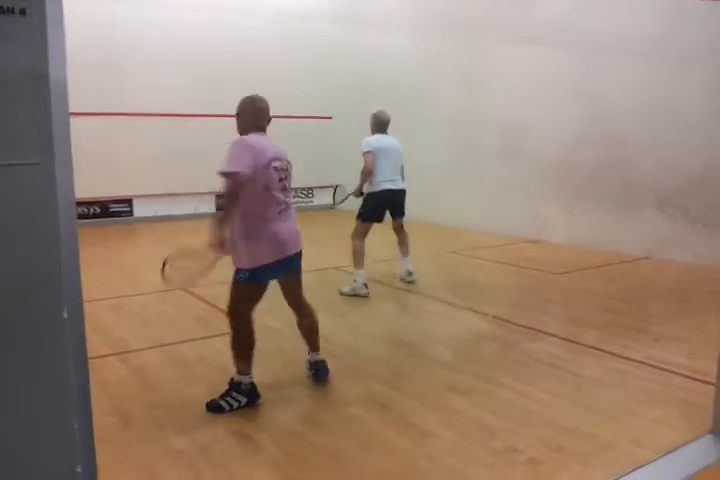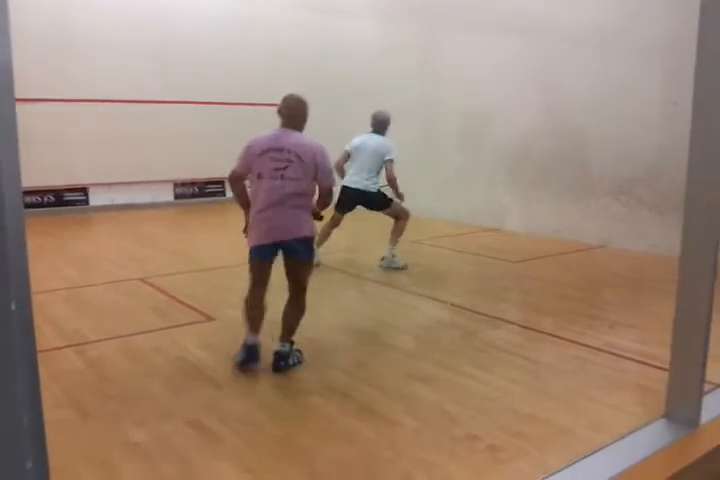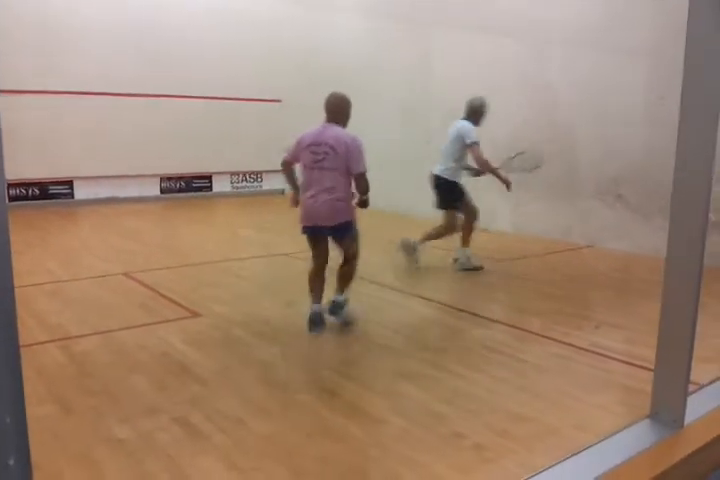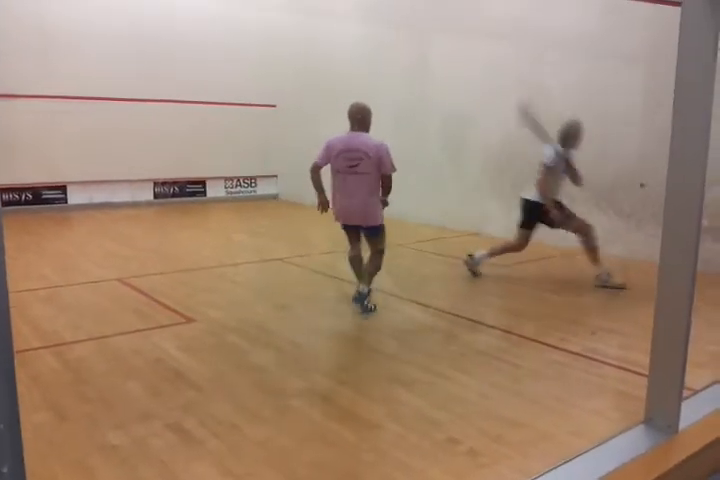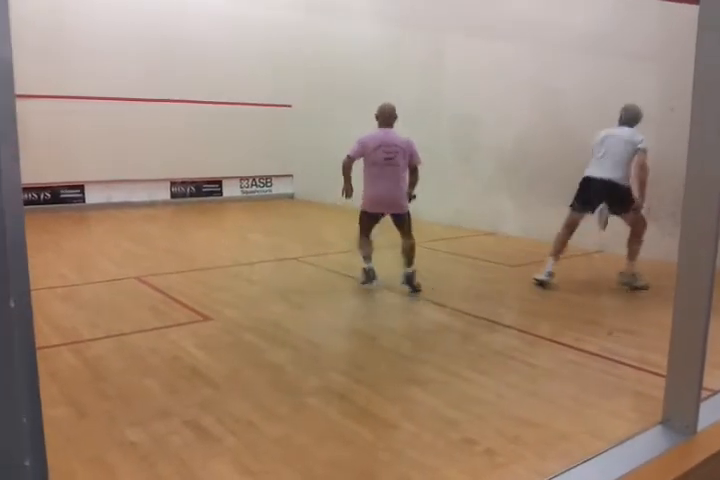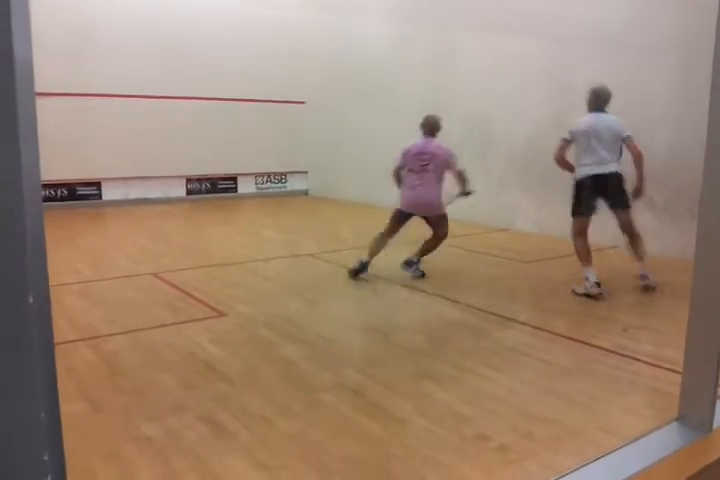
dt=0.4s
person 1, frame 1
left shoulder: (244, 146)
right shoulder: (272, 150)
left elbow: (235, 185)
left wrist: (220, 225)
left hip: (259, 248)
right hip: (288, 241)
left knee: (239, 314)
right knee: (298, 303)
left ankle: (244, 387)
right ankle: (316, 361)
person 1, frame 2
left shoulder: (257, 144)
right shoulder: (315, 150)
left elbow: (235, 179)
right elbow: (327, 195)
left wrist: (249, 212)
right wrist: (316, 209)
left hip: (262, 228)
right hip: (298, 228)
left knee: (256, 289)
right knee: (297, 290)
left ankle: (251, 343)
right ankle: (283, 350)
person 1, frame 3
left shoulder: (306, 137)
right shoulder: (349, 140)
left elbow: (286, 165)
right elbow: (360, 179)
left wrist: (296, 190)
right wrist: (364, 198)
left hip: (310, 212)
right hip: (338, 211)
left knee: (319, 262)
right knee: (350, 256)
left ankle: (315, 311)
right ankle: (339, 300)
person 1, frame 4
left shoulder: (333, 144)
right shoulder: (378, 147)
left elbow: (314, 170)
right elbow: (387, 180)
left wrist: (321, 196)
right wrist: (384, 198)
left hip: (343, 209)
right hip: (370, 211)
left knee: (355, 246)
right knee: (377, 251)
left ankle: (361, 288)
right ankle: (363, 291)
person 1, frame 5
left shoulder: (366, 140)
right shoulder: (406, 143)
left elbow: (347, 163)
right elbow: (414, 172)
left wrist: (347, 184)
right wrist: (410, 191)
left hip: (372, 199)
right hip: (398, 199)
left knee: (364, 234)
right knee: (407, 237)
left ankle: (368, 268)
right ankle: (409, 274)
person 1, frame 6
left shoulder: (409, 149)
right shoulder: (445, 151)
left elbow: (396, 172)
right elbow: (459, 174)
left wrist: (404, 188)
right wrist: (464, 188)
left hip: (409, 200)
right hip: (432, 203)
left knee: (388, 232)
right knee: (441, 233)
left ankle: (364, 263)
right ankle: (413, 261)
person 2, frame 1
left shoulder: (369, 142)
right shoulder: (396, 144)
left elbow: (368, 168)
left wrist: (360, 188)
left hip: (376, 193)
right hip: (398, 192)
left knee: (357, 236)
right knee: (399, 228)
left ankle: (359, 283)
right ankle: (408, 270)
person 2, frame 2
left shoulder: (356, 140)
right shoulder: (386, 146)
left elbow: (338, 165)
right elbow: (390, 177)
right wrist: (397, 193)
left hip: (349, 188)
right hip: (369, 192)
left knee: (333, 223)
right knee: (403, 215)
right ankle: (389, 257)
person 2, frame 3
left shoulder: (460, 126)
right shoulder: (468, 129)
right elbow: (480, 159)
left wrist: (471, 169)
right wrist: (501, 177)
left hip: (445, 178)
right hip: (445, 180)
left knee: (472, 213)
right knee: (451, 226)
left ankle: (464, 258)
right ankle: (414, 244)
person 2, frame 4
left shoulder: (562, 154)
right shoulder: (554, 152)
left elbow: (577, 181)
right elbow: (540, 182)
left wrist: (568, 161)
right wrist: (552, 211)
left hip: (533, 201)
right hip: (537, 203)
left knee: (519, 244)
right knee: (585, 230)
left ankle: (477, 258)
right ankle: (602, 276)
person 2, frame 5
left shoulder: (604, 133)
right shoulder: (637, 138)
right elbow: (641, 165)
right wrist: (640, 198)
left hip: (590, 180)
right hip: (616, 184)
left knee: (569, 226)
right knee: (639, 224)
left ankle: (549, 271)
right ankle: (629, 274)
person 2, frame 6
left shoulder: (579, 124)
right shoulder: (617, 123)
left elbow: (559, 157)
right elbow: (637, 153)
left wrist: (575, 170)
right wrist: (640, 183)
left hip: (586, 180)
right hip: (612, 177)
left knee: (578, 234)
right knee: (629, 229)
left ankle: (591, 282)
right ankle: (644, 275)
